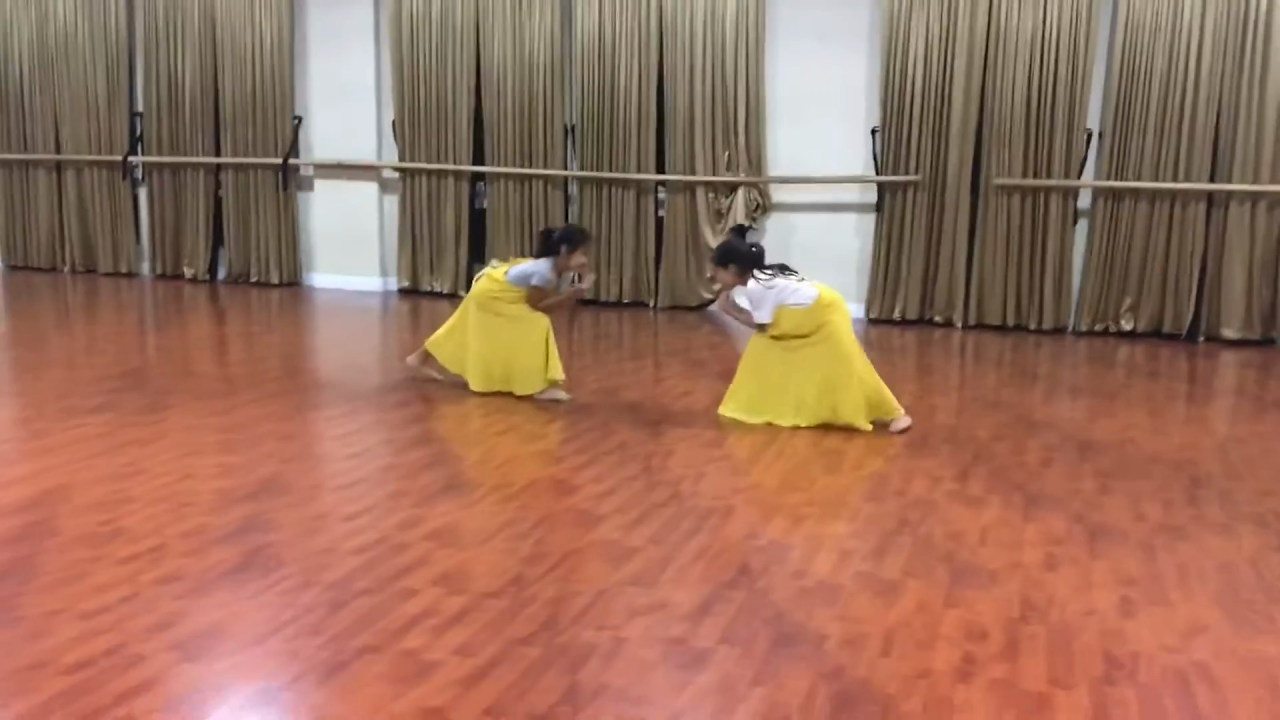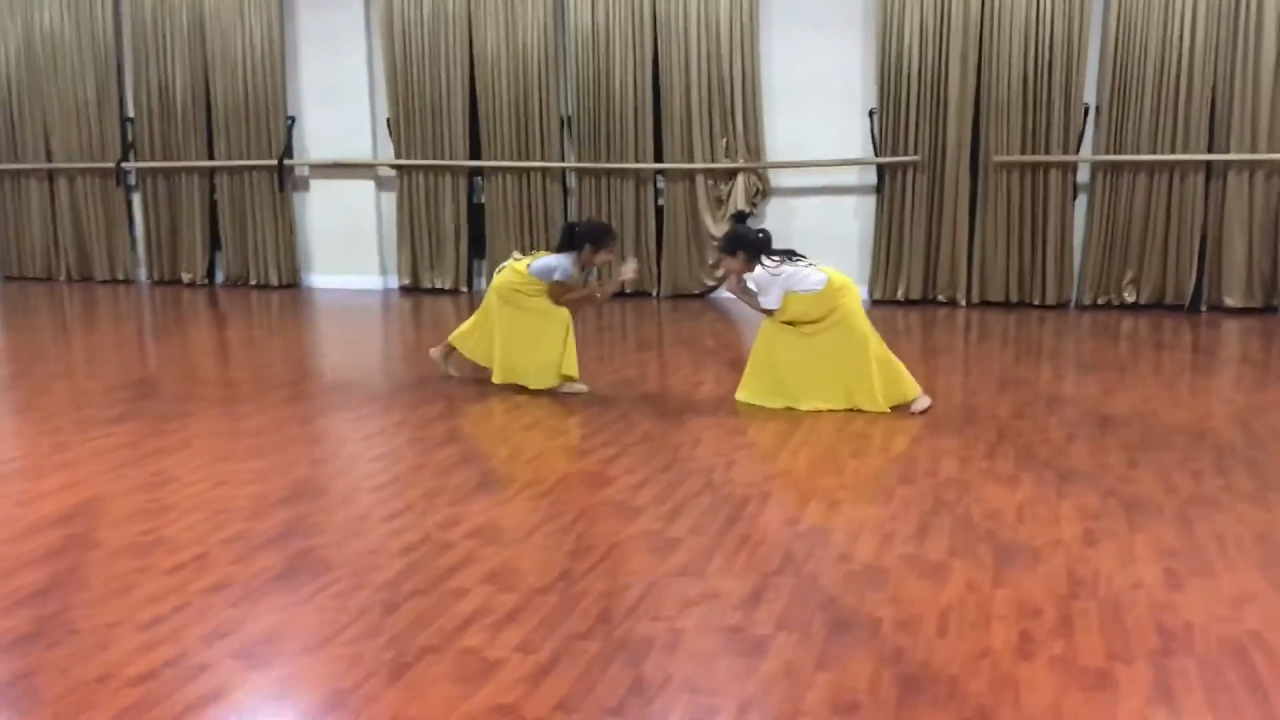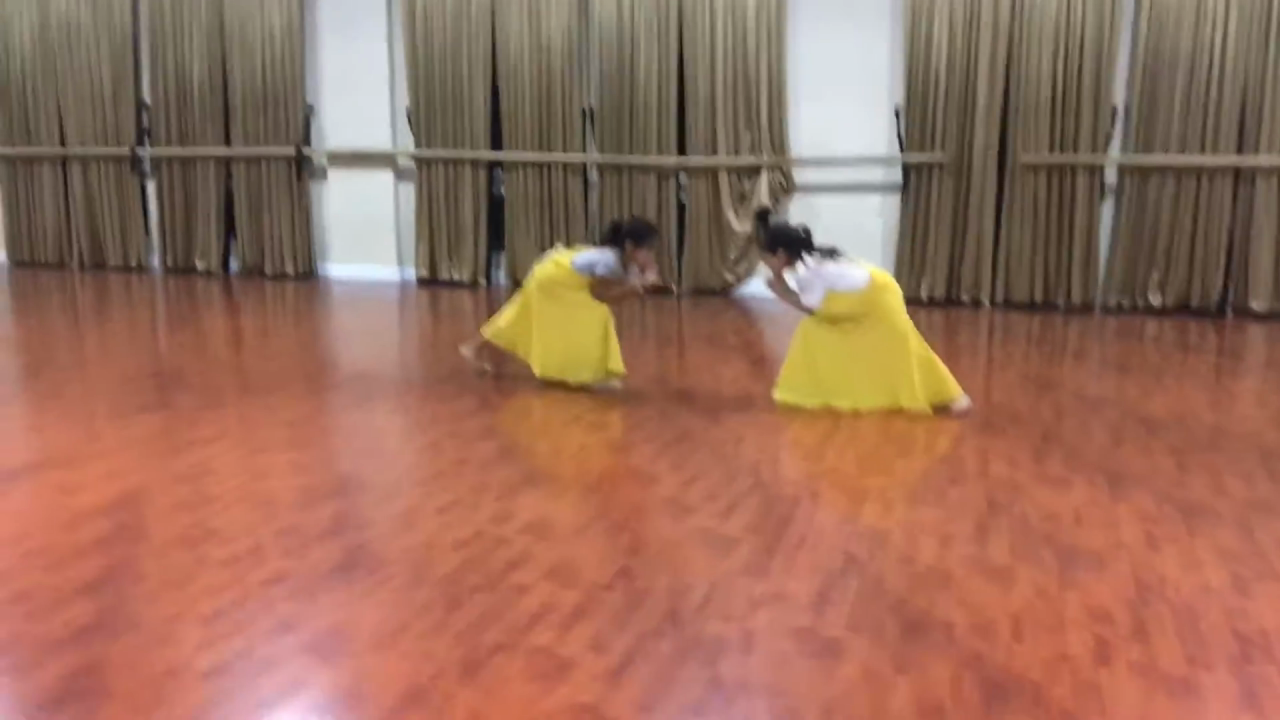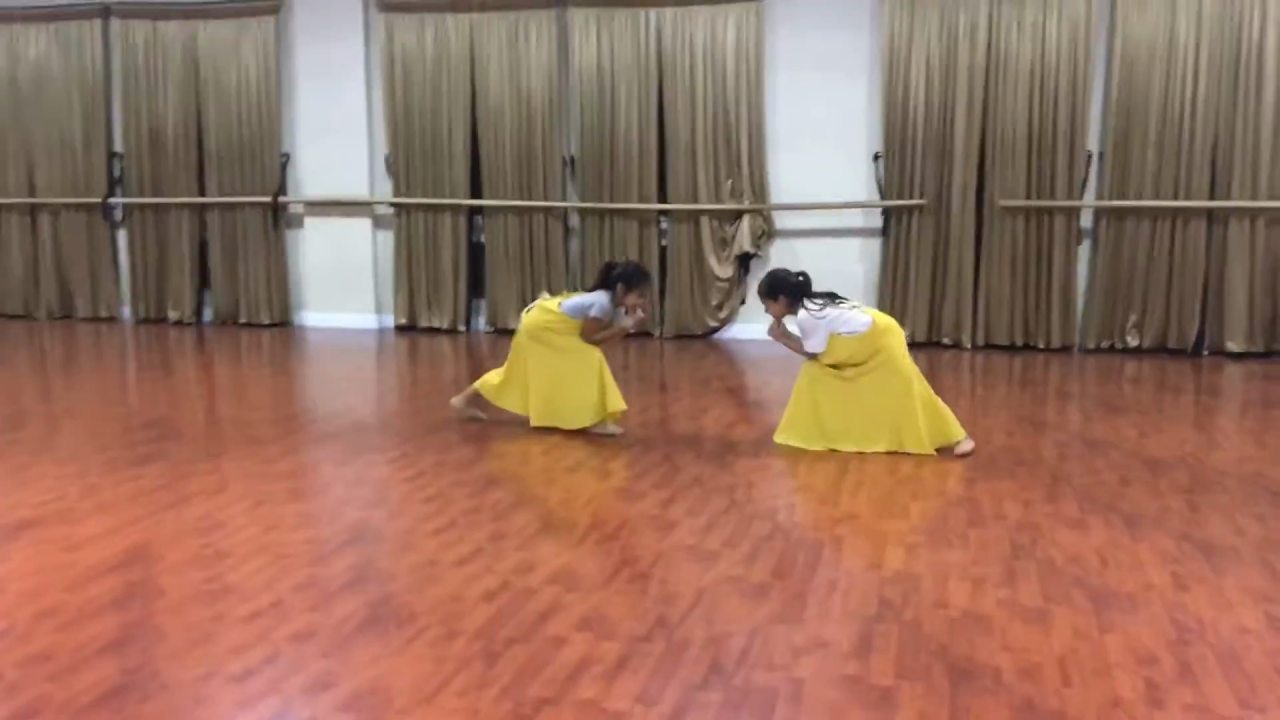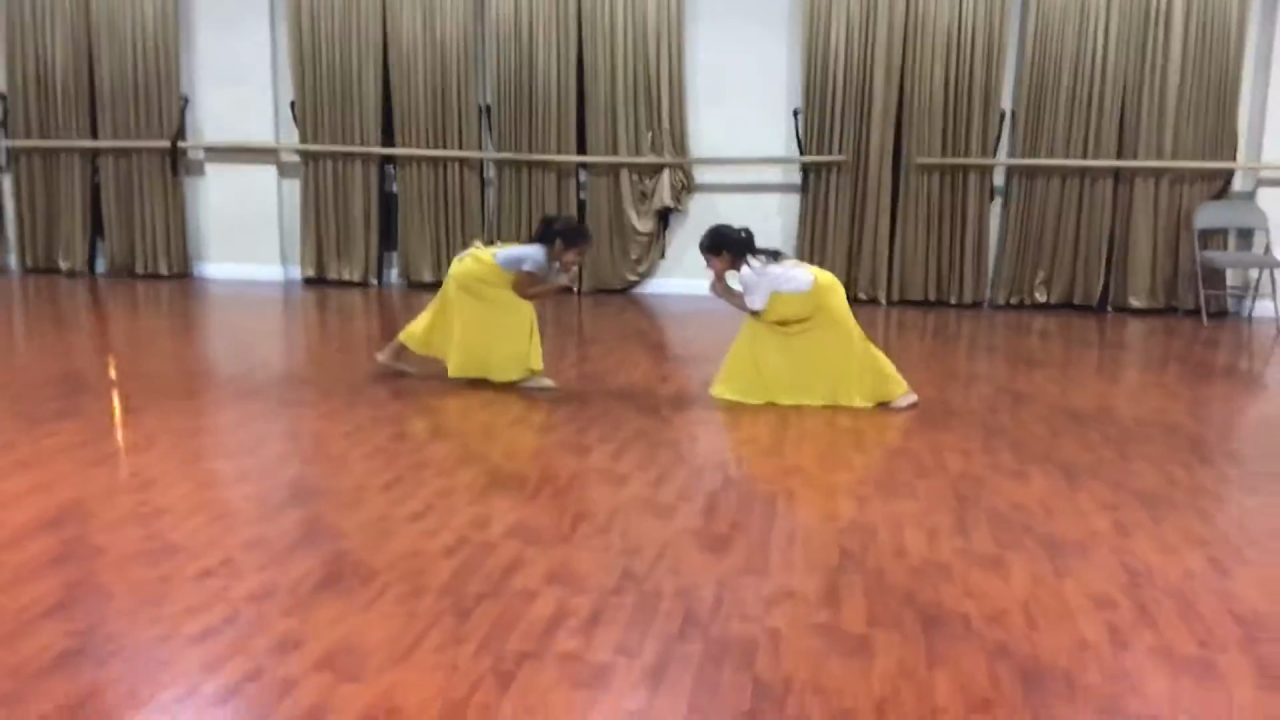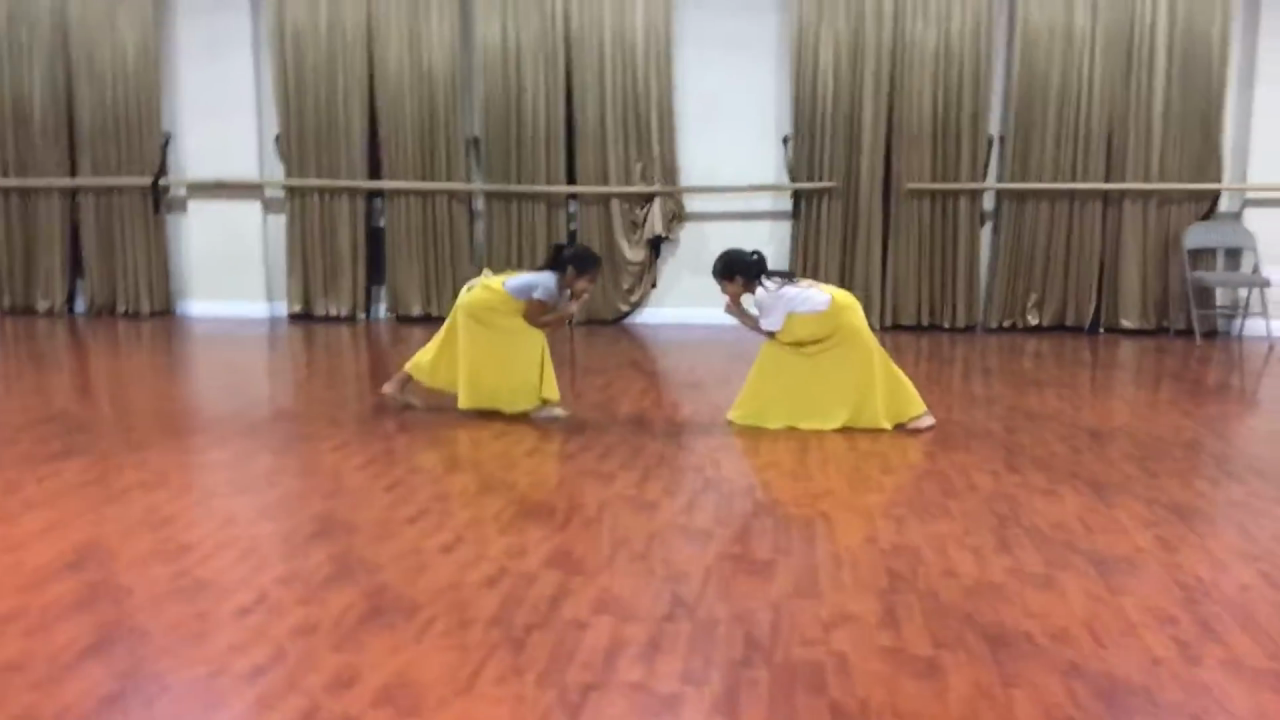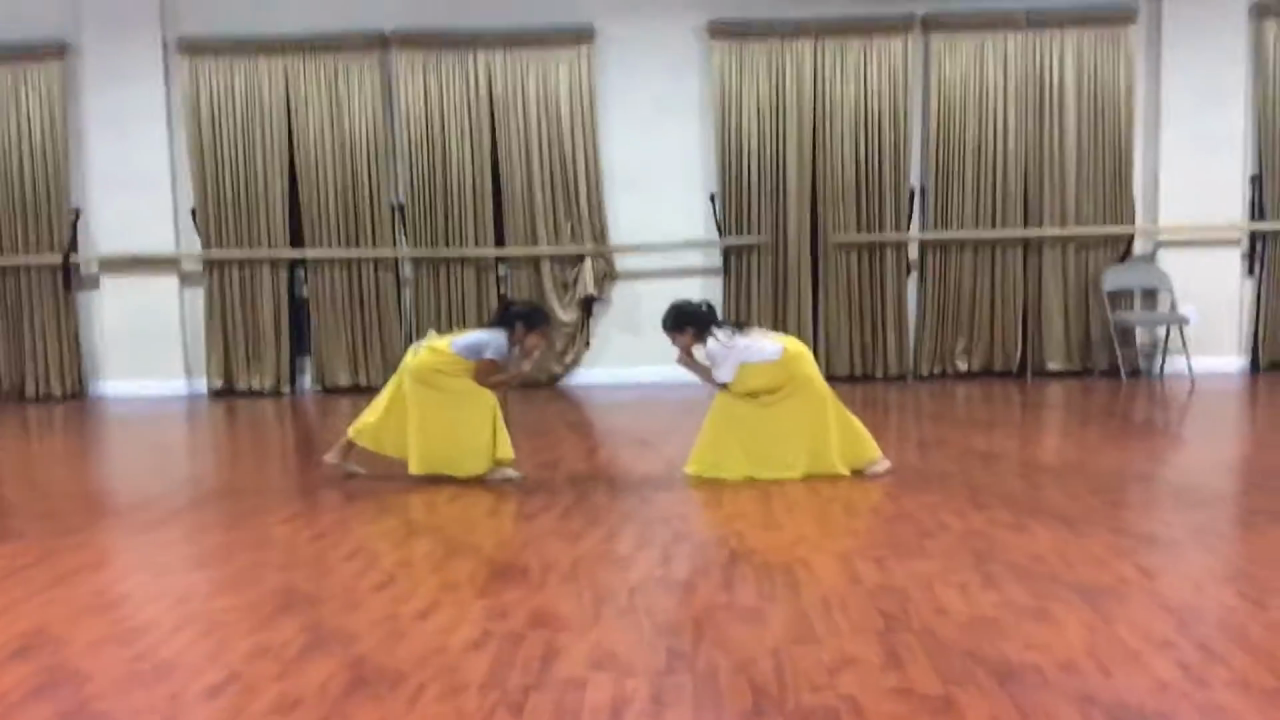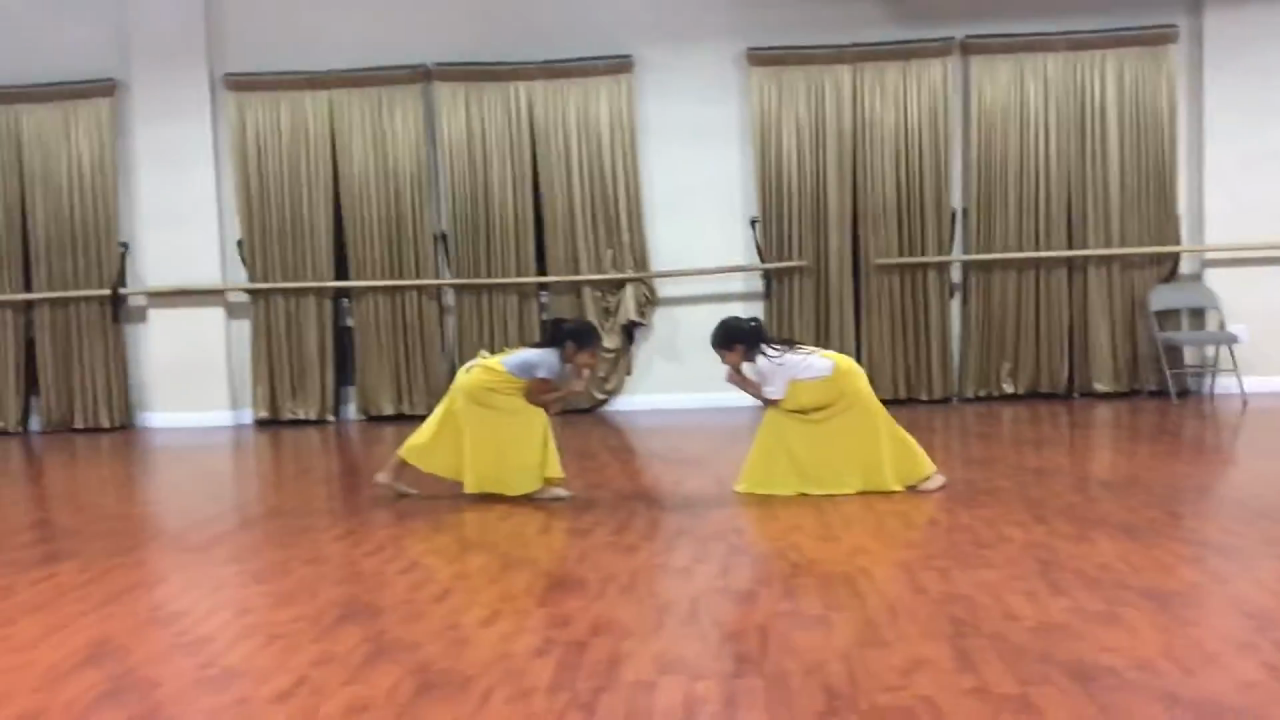
dt=0.3s
person 1, frame 1
left shoulder: (755, 286)
right shoulder: (759, 277)
left elbow: (761, 325)
right elbow: (766, 321)
left wrist: (730, 309)
right wrist: (732, 306)
left hip: (825, 312)
right hip: (808, 317)
left knee: (846, 364)
right knee: (764, 346)
left ankle: (893, 415)
person 1, frame 2
left shoulder: (762, 273)
right shoulder: (768, 263)
left elbow: (770, 310)
right elbow: (771, 303)
left wrist: (739, 292)
right wrist: (742, 287)
left hip: (835, 297)
right hip: (820, 298)
left knee: (863, 348)
right knee: (774, 331)
left ankle: (913, 397)
person 1, frame 3
left shoulder: (806, 270)
right shoulder: (809, 260)
left elbow: (812, 308)
right elbow: (814, 301)
left wrist: (780, 291)
right wrist: (782, 287)
left hip: (877, 295)
right hip: (861, 299)
left knee: (904, 347)
right knee: (814, 330)
left ankle: (952, 397)
person 1, frame 4
left shoulder: (806, 316)
right shoulder: (810, 305)
left elbow: (814, 353)
right elbow: (813, 345)
left wrist: (782, 337)
right wrist: (784, 334)
left hip: (879, 337)
right hip: (862, 341)
left knee: (908, 390)
right knee: (815, 372)
left ankle: (956, 438)
person 1, frame 5
left shoulder: (749, 273)
right shoulder: (753, 262)
left elbow: (755, 310)
right elbow: (756, 301)
left wrist: (723, 293)
right wrist: (726, 289)
left hip: (821, 295)
right hip: (806, 298)
left knee: (849, 346)
right knee: (757, 330)
left ankle: (898, 392)
right ankle: (752, 385)
person 1, frame 6
left shoulder: (765, 294)
right shoulder: (767, 284)
left elbow: (770, 332)
right elbow: (769, 325)
left wrist: (738, 313)
right wrist: (740, 311)
left hip: (839, 314)
right hip: (823, 319)
left knee: (868, 364)
right knee: (775, 351)
left ankle: (915, 413)
person 1, frame 7
left shoulder: (715, 346)
right shoulder: (717, 336)
left elbow: (723, 383)
right elbow: (723, 376)
left wrist: (691, 364)
right wrist: (692, 362)
left hip: (790, 362)
right hip: (776, 367)
left knee: (821, 412)
right knee: (729, 403)
left ankle: (870, 459)
right ankle: (724, 459)
person 1, frame 8
left shoulder: (765, 363)
right shoulder: (764, 353)
left elbow: (773, 400)
right elbow: (770, 392)
left wrist: (740, 381)
right wrist: (742, 378)
left hip: (842, 379)
right hip: (824, 384)
left knee: (874, 429)
right knee: (778, 419)
left ankle: (925, 474)
right ankle: (779, 475)
person 2, frame 1
left shoulder: (564, 272)
right shoulder: (544, 272)
left elbow: (557, 303)
right elbow: (536, 306)
left wrist: (578, 291)
right wrist: (569, 294)
left hip: (490, 292)
right hip: (490, 293)
left knee: (464, 332)
right knee: (537, 325)
left ankle: (420, 358)
right ankle: (540, 386)
person 2, frame 2
left shoulder: (584, 265)
right shoulder: (566, 266)
left elbow: (595, 297)
right elbow: (557, 299)
left wrist: (620, 280)
right wrist: (587, 291)
left hip: (511, 283)
right hip: (511, 286)
left knee: (485, 326)
right knee: (557, 319)
left ankle: (443, 352)
right ankle: (559, 379)
person 2, frame 3
left shoulder: (628, 265)
right shoulder: (609, 261)
left elbow: (619, 292)
right elbow: (599, 296)
left wrist: (644, 283)
right wrist: (631, 288)
left hip: (551, 278)
right hip: (552, 279)
left knee: (520, 320)
right knee: (596, 315)
left ankle: (476, 348)
right ankle: (592, 374)
person 2, frame 4
left shoulder: (614, 306)
right shoulder: (602, 303)
left elbow: (607, 334)
right elbow: (589, 338)
left wrist: (626, 326)
right wrist: (622, 327)
left hip: (539, 324)
right hip: (541, 326)
left knee: (515, 373)
right knee: (589, 360)
left ankle: (466, 399)
right ankle: (594, 419)
person 2, frame 5
left shoulder: (549, 261)
right shoulder: (537, 258)
left elbow: (536, 289)
right elbow: (522, 292)
left wrist: (561, 282)
right wrist: (557, 285)
left hip: (469, 273)
right hip: (473, 275)
left knee: (438, 319)
right knee: (519, 314)
left ankle: (392, 353)
right ankle: (523, 373)
person 2, frame 6
left shoulder: (558, 286)
right shoulder: (548, 285)
left elbow: (549, 320)
right elbow: (532, 320)
left wrist: (568, 310)
right wrist: (567, 313)
left hip: (477, 300)
right hip: (482, 304)
left knee: (447, 350)
right knee: (531, 343)
left ankle: (397, 385)
right ankle: (536, 404)
person 2, frame 7
left shoulder: (508, 344)
right shoulder: (499, 343)
left elbow: (496, 378)
right elbow: (483, 381)
left wrist: (519, 369)
right wrist: (518, 372)
left hip: (423, 362)
right hip: (430, 367)
left knee: (389, 413)
right knee: (480, 403)
left ankle: (339, 453)
right ankle: (487, 465)
person 2, frame 8
left shoulder: (559, 362)
right shoulder: (550, 362)
left elbow: (547, 399)
right elbow: (533, 400)
left wrist: (572, 386)
right wrist: (569, 391)
left hip: (475, 381)
right hip: (480, 386)
left knee: (441, 433)
right knee: (532, 421)
left ankle: (391, 472)
right ankle: (538, 485)
